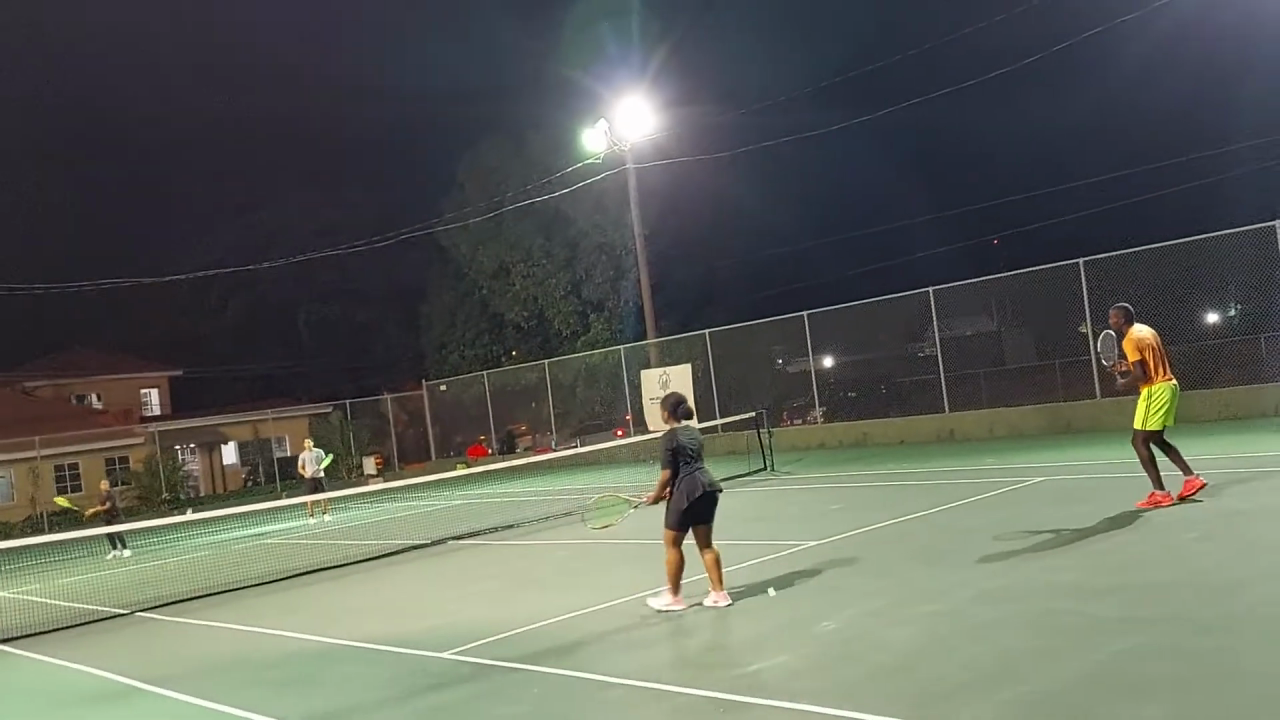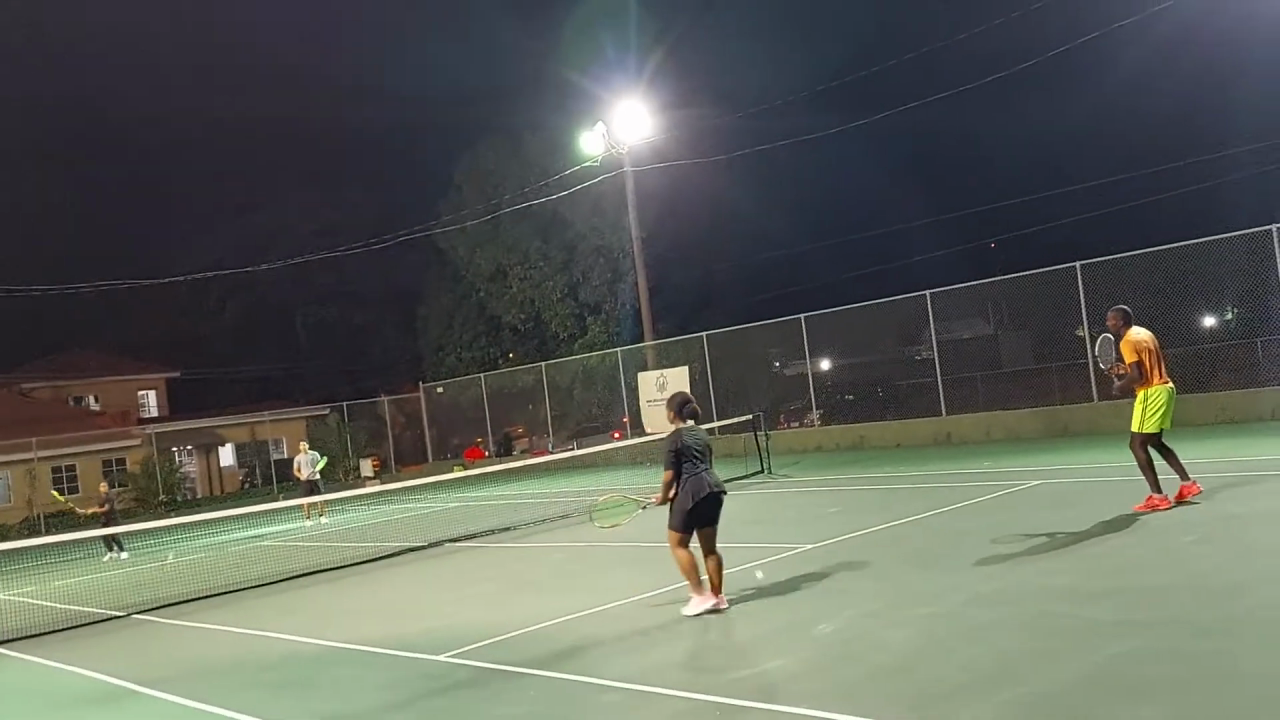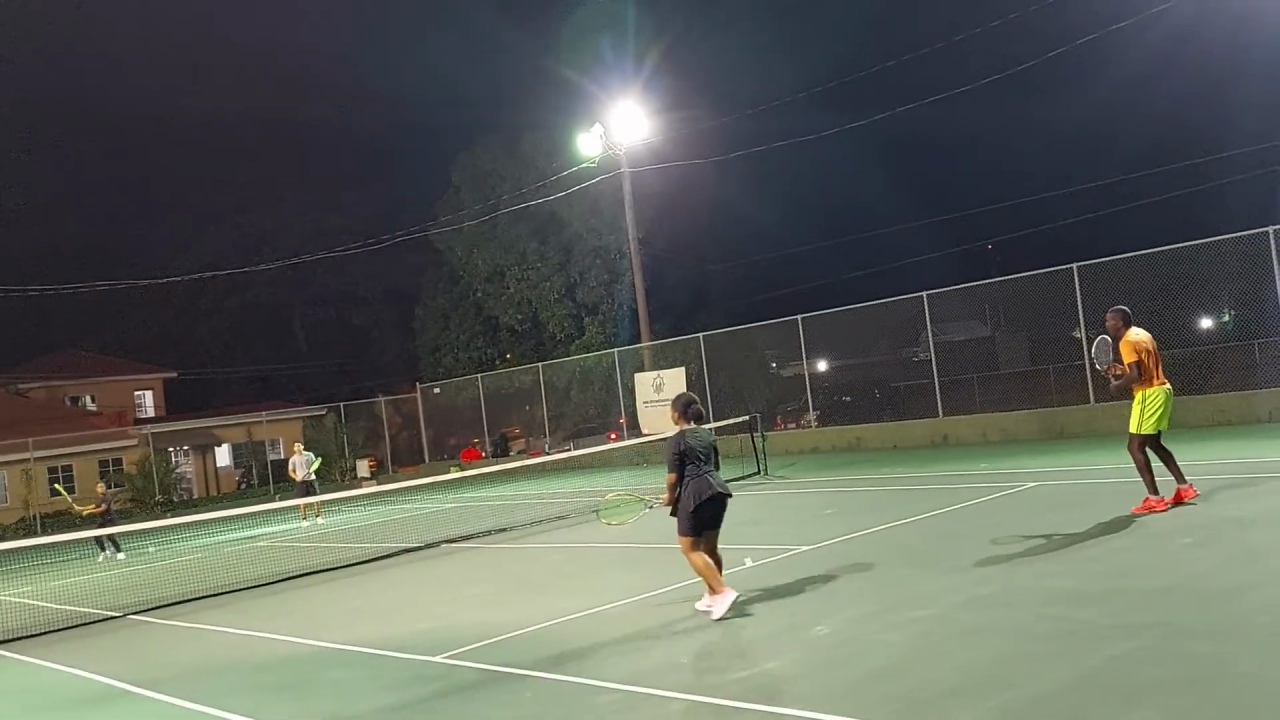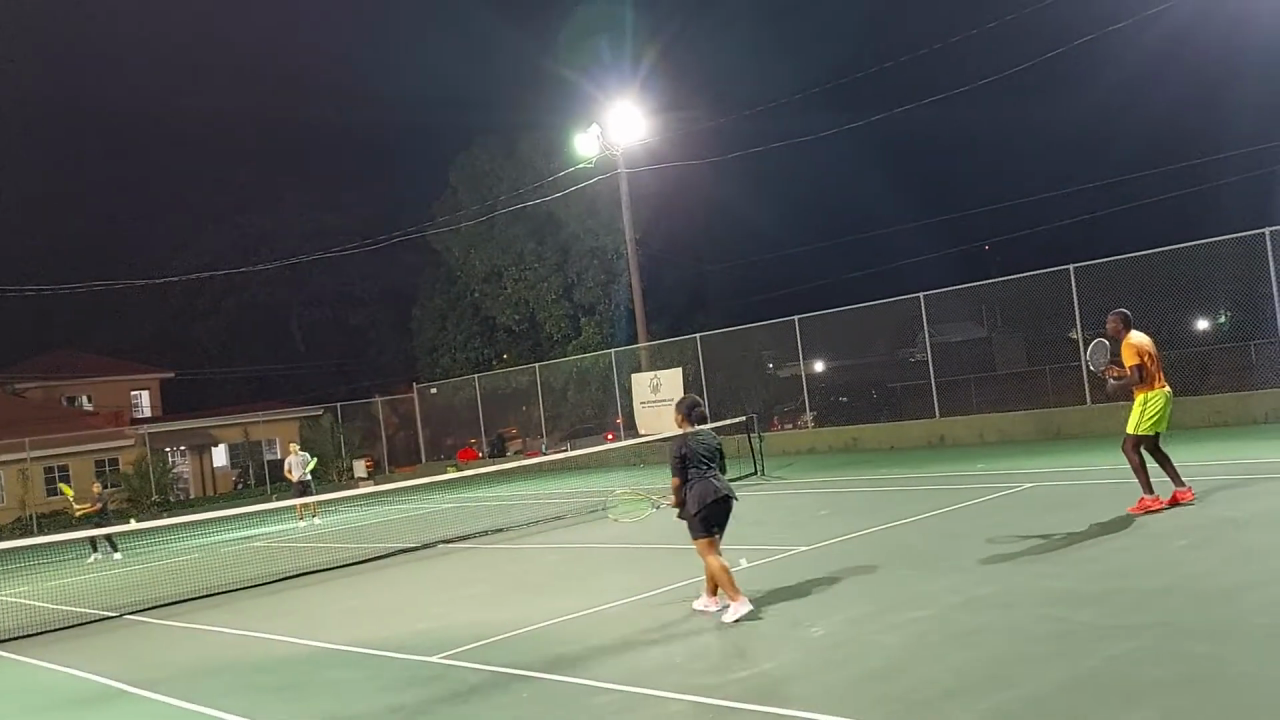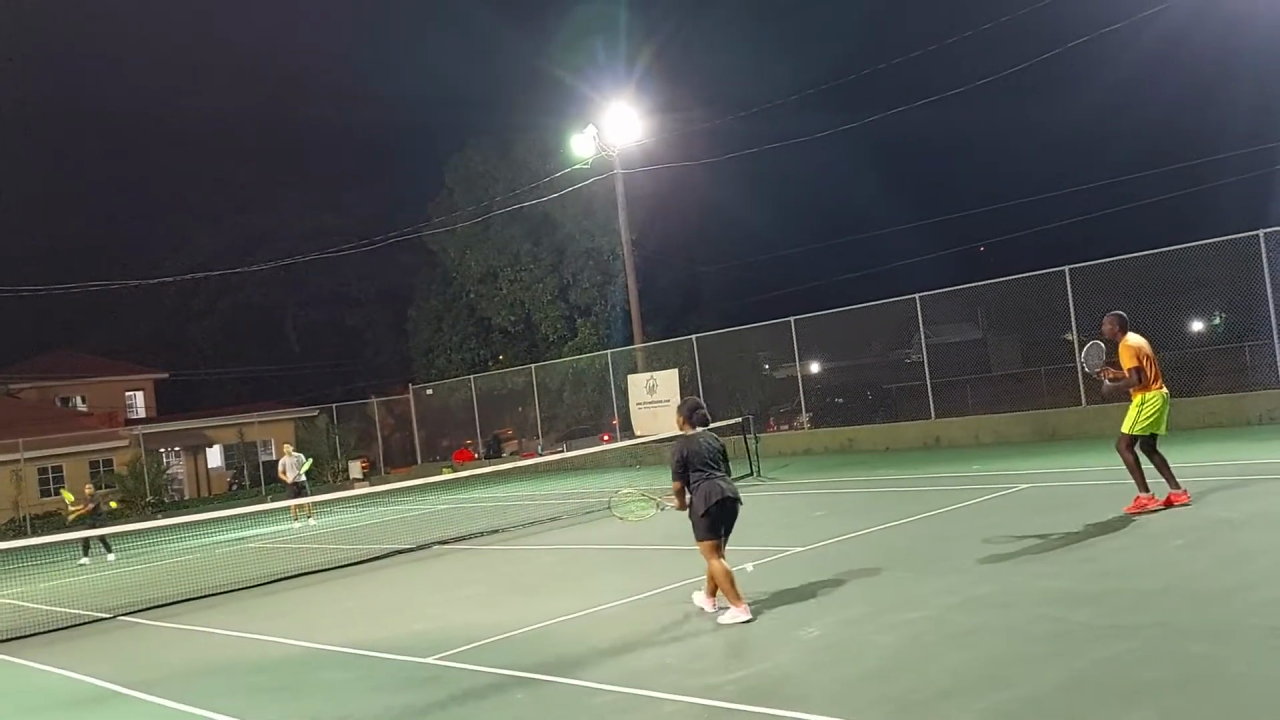
dt=0.1s
person 1, frame 1
left shoulder: (670, 438)
right shoulder: (694, 432)
left elbow: (667, 474)
left wrist: (656, 495)
right wrist: (670, 491)
left hip: (686, 494)
right hip: (707, 488)
left knee: (672, 545)
right knee: (706, 545)
left ankle: (673, 596)
right ankle: (719, 594)
person 1, frame 2
left shoulder: (674, 438)
right shoulder: (701, 433)
left elbow: (670, 475)
left wrist: (664, 496)
left hip: (691, 494)
right hip: (712, 490)
left knee: (678, 546)
right knee: (709, 548)
left ankle: (700, 596)
right ankle: (717, 597)
person 1, frame 3
left shoulder: (678, 440)
right shoulder: (707, 435)
left elbow: (673, 477)
left wrist: (670, 498)
left hip: (696, 496)
right hip: (718, 491)
left knee: (691, 551)
right knee: (709, 548)
left ankle: (723, 593)
right ankle: (712, 597)
person 1, frame 4
left shoulder: (680, 443)
right shoulder: (712, 437)
left elbow: (677, 480)
left wrist: (677, 500)
left hip: (701, 499)
right hip: (723, 494)
left knee: (709, 554)
right knee: (712, 550)
left ankle: (738, 600)
right ankle: (709, 598)
person 1, frame 5
left shoulder: (681, 445)
right shoulder: (714, 439)
left elbow: (678, 484)
left wrist: (681, 502)
left hip: (707, 501)
right hip: (729, 495)
left knee: (713, 557)
right knee: (716, 552)
left ankle: (739, 607)
right ankle: (709, 597)
person 2, frame 1
left shoulder: (1130, 340)
right shoulder: (1146, 330)
left elbow: (1141, 374)
left wrist: (1124, 384)
right wrist: (1129, 367)
left hip: (1155, 391)
right hip: (1168, 386)
left knee: (1140, 442)
right knee: (1156, 439)
left ankle: (1160, 494)
right ankle: (1191, 478)
person 2, frame 2
left shoulder: (1127, 342)
right shoulder: (1144, 333)
left elbow: (1137, 376)
left wrist: (1120, 387)
right wrist: (1126, 370)
left hip: (1151, 394)
right hip: (1164, 389)
left knee: (1137, 445)
right knee: (1155, 441)
left ankle: (1158, 497)
right ankle: (1188, 484)
person 2, frame 3
left shoulder: (1127, 341)
right shoulder: (1141, 334)
left elbow: (1137, 375)
left wrist: (1118, 386)
right wrist: (1123, 371)
left hip: (1149, 395)
right hip: (1161, 391)
left knee: (1136, 446)
right knee: (1154, 444)
left ankle: (1154, 498)
right ankle: (1185, 487)
person 2, frame 4
left shoulder: (1129, 344)
right shoulder: (1141, 337)
left elbow: (1138, 378)
left wrist: (1116, 386)
right wrist: (1121, 373)
left hip: (1150, 397)
right hip: (1161, 393)
left knee: (1130, 447)
right knee: (1151, 445)
left ankle: (1150, 498)
right ankle: (1182, 490)
person 2, frame 5
left shoulder: (1126, 346)
right shoulder: (1136, 339)
left elbow: (1137, 380)
left wrist: (1113, 387)
right wrist: (1116, 374)
left hip: (1147, 398)
right hip: (1158, 395)
left knee: (1123, 445)
right knee: (1148, 446)
left ankle: (1145, 496)
right ankle: (1177, 492)
